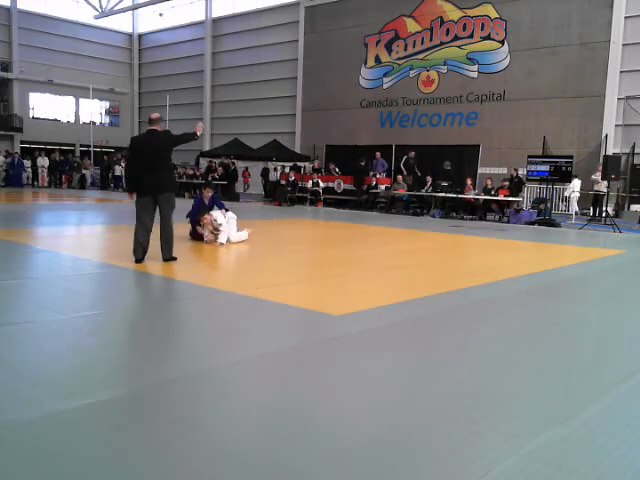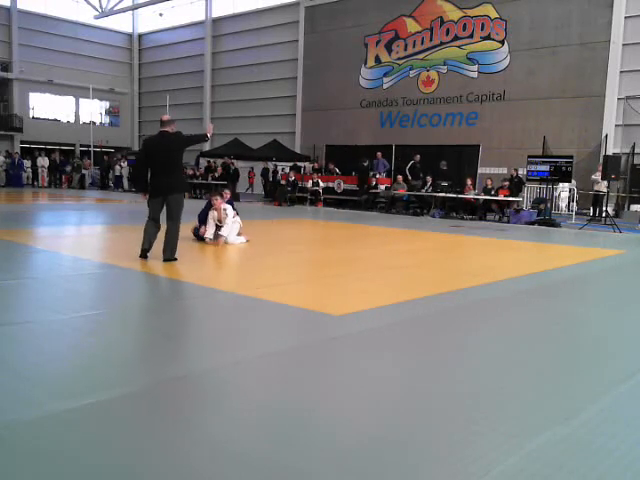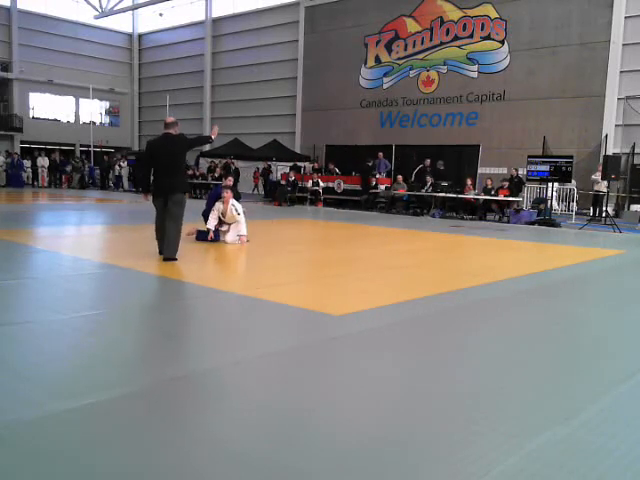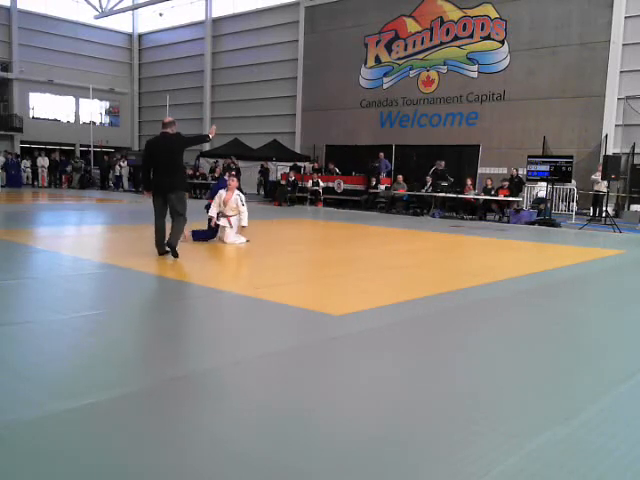
dt=0.4s
person 1, frame 1
left shoulder: (136, 141)
right shoulder: (166, 137)
left elbow: (130, 166)
right elbow: (182, 138)
left wrist: (131, 188)
right wrist: (197, 133)
left hip: (145, 187)
right hip: (165, 186)
left knee: (143, 221)
right knee: (166, 221)
left ankle: (139, 255)
right ankle: (167, 254)
person 1, frame 2
left shoulder: (148, 142)
right shoulder: (178, 139)
left elbow: (141, 167)
right elbow: (194, 139)
left wrist: (144, 188)
right wrist: (207, 135)
left hip: (156, 187)
right hip: (175, 187)
left knee: (153, 219)
right knee: (173, 221)
left ankle: (145, 247)
right ankle: (169, 254)
person 1, frame 3
left shoulder: (152, 144)
right shoulder: (181, 141)
left elbow: (146, 168)
right elbow: (197, 141)
left wrist: (145, 189)
right wrist: (211, 136)
left hip: (159, 188)
right hip: (177, 188)
left knee: (161, 219)
right knee: (174, 221)
left ankle: (162, 248)
right ankle: (169, 253)
person 1, frame 4
left shoulder: (151, 143)
right shoulder: (178, 140)
left elbow: (146, 167)
right elbow: (195, 140)
left wrist: (147, 187)
right wrist: (209, 135)
left hip: (158, 186)
right hip: (176, 186)
left knee: (160, 217)
right knee: (179, 216)
left ankle: (161, 248)
right ankle: (172, 242)
